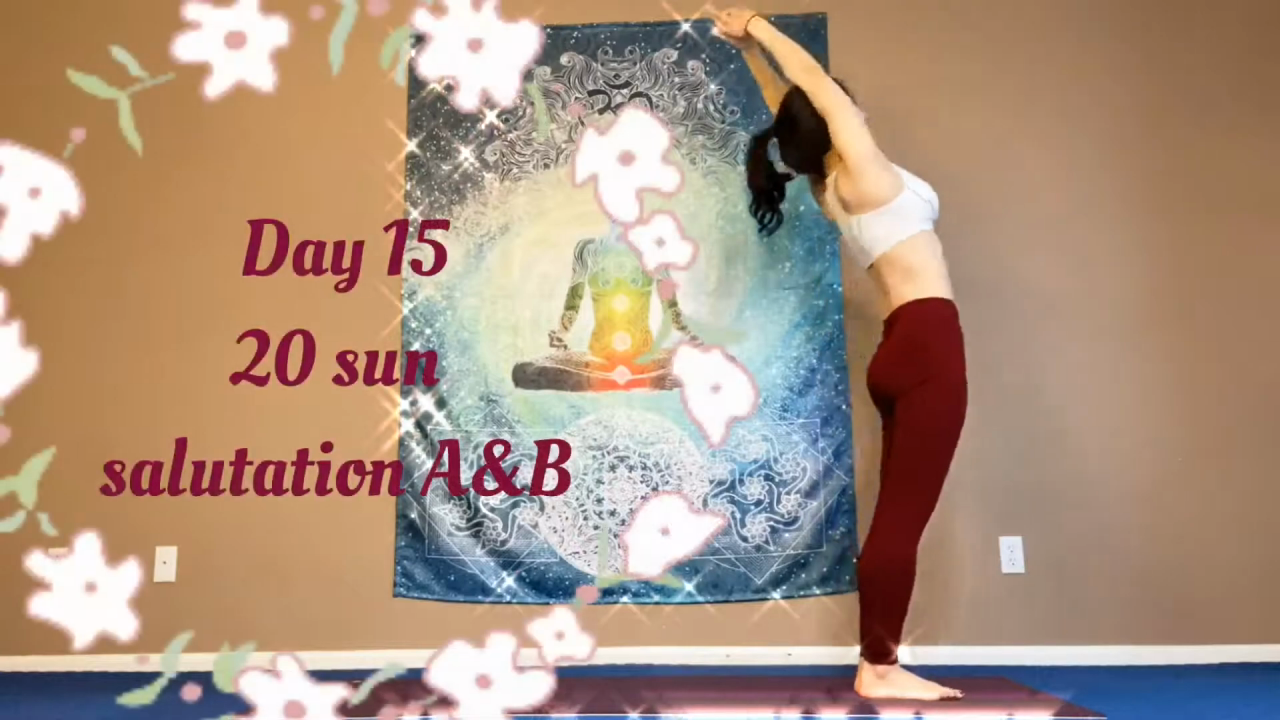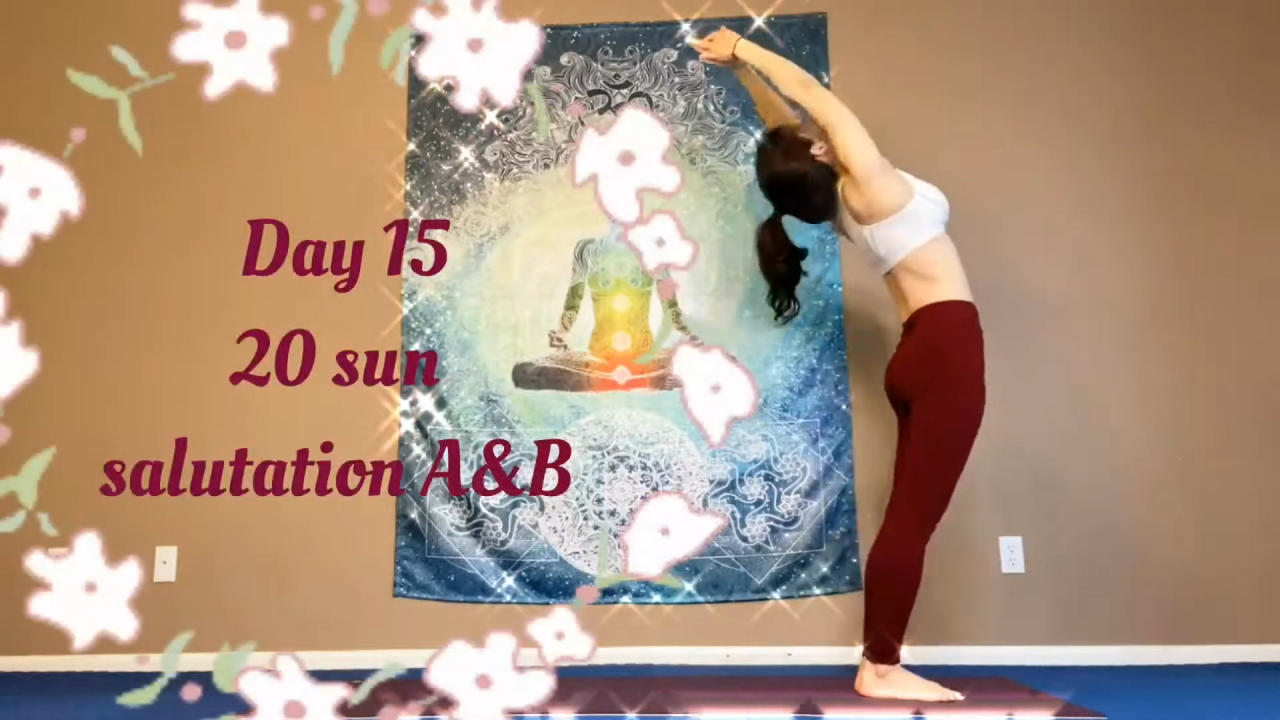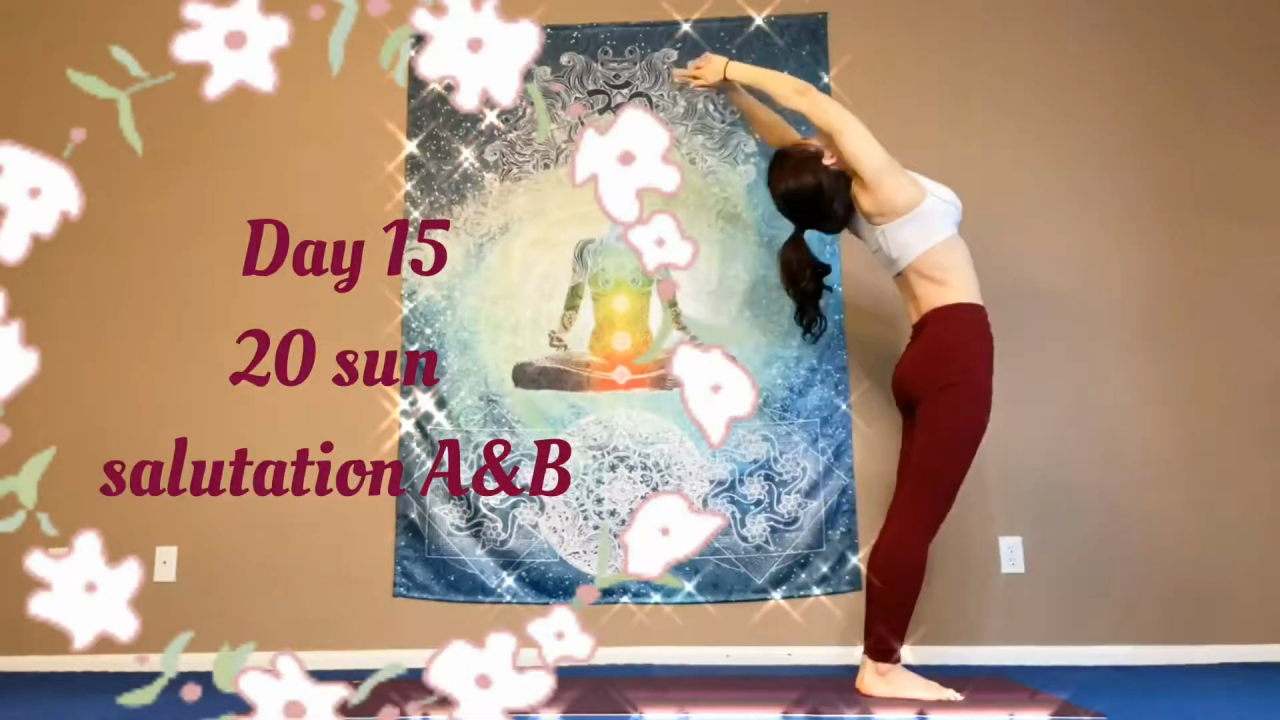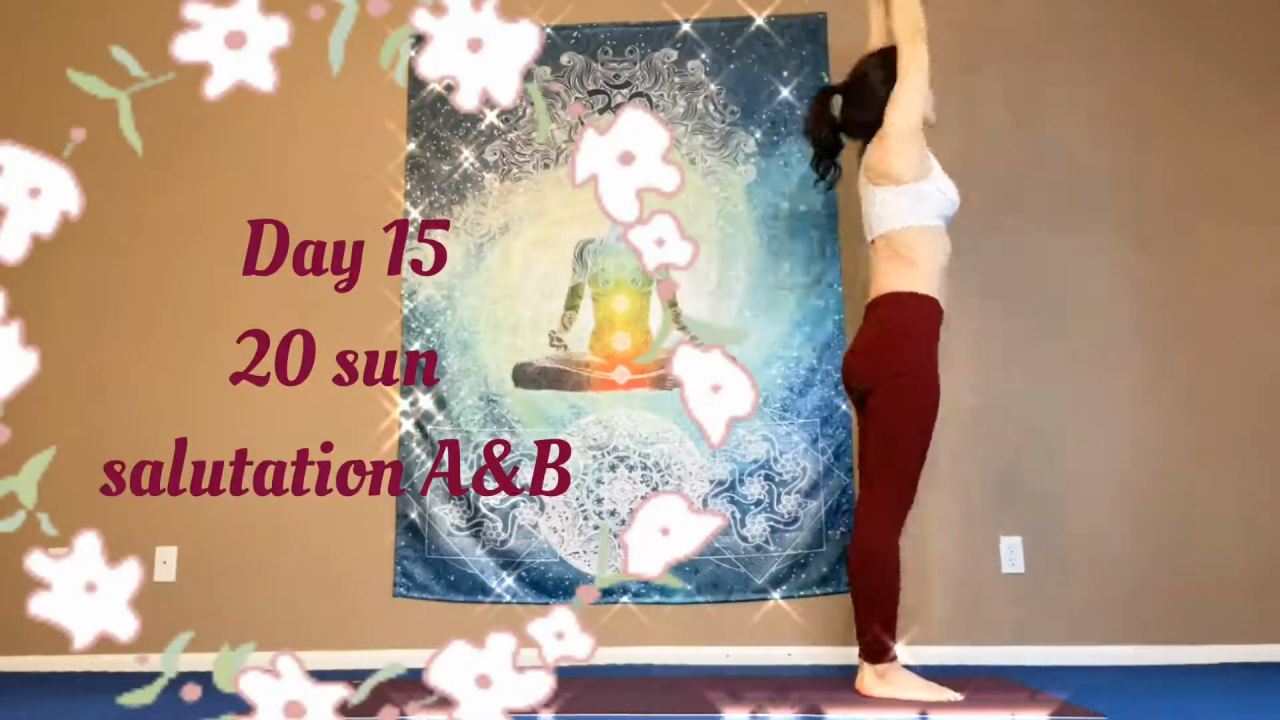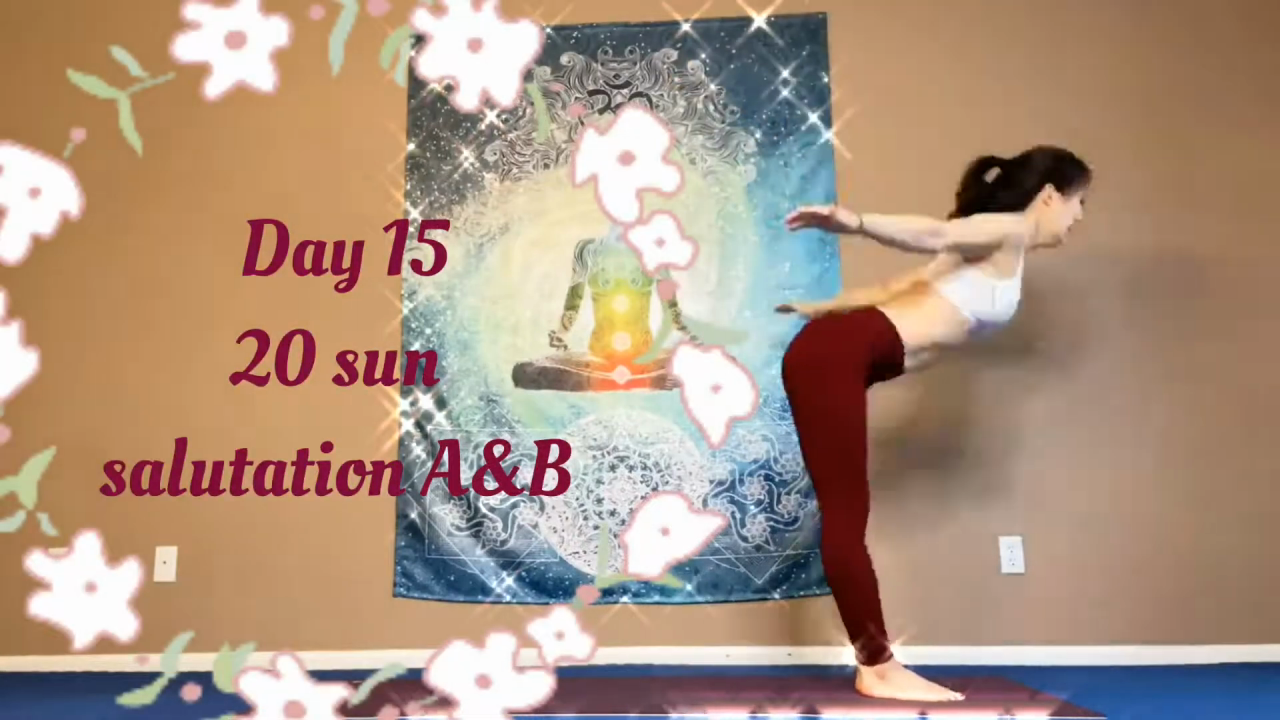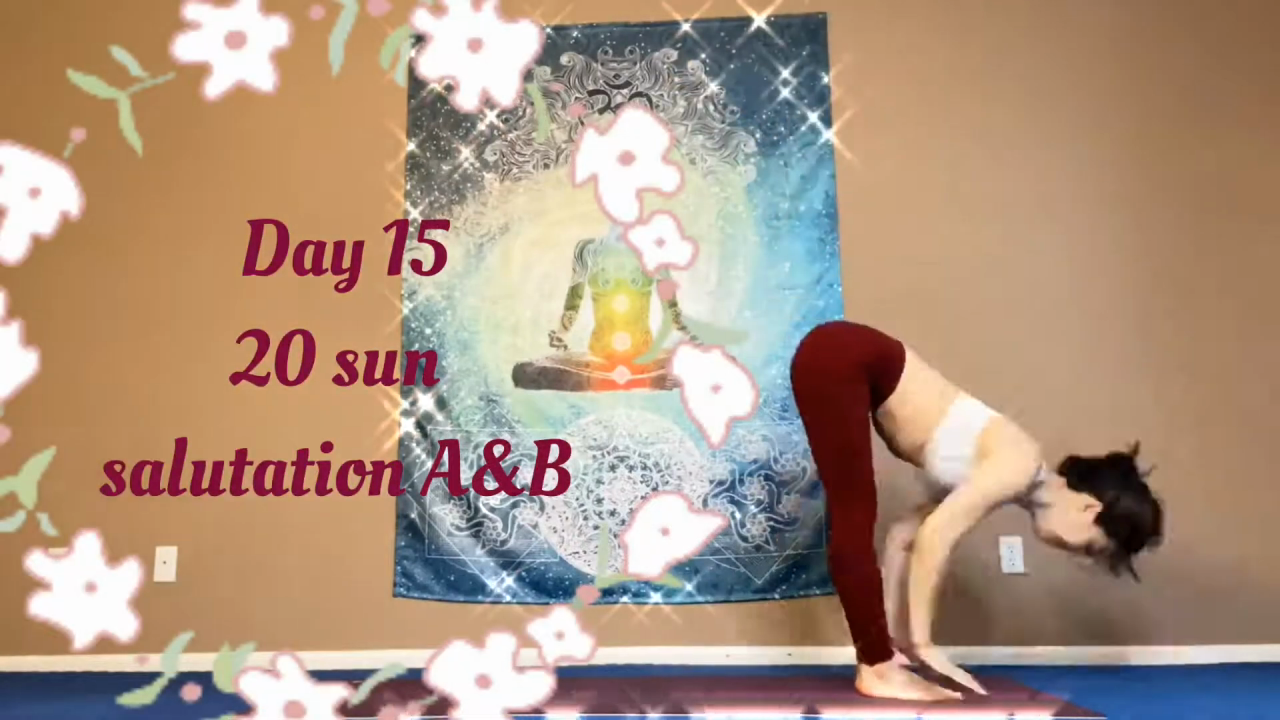
dt=0.1s
person 1, frame 1
left shoulder: (831, 185)
right shoulder: (861, 169)
left elbow: (791, 104)
right elbow: (820, 86)
left wrist: (750, 41)
right wrist: (755, 30)
left hip: (910, 352)
right hip: (929, 344)
left knee: (900, 514)
right knee: (907, 513)
left ankle: (878, 662)
right ankle: (879, 669)
person 1, frame 2
left shoulder: (840, 202)
right shoulder: (866, 184)
left elbow: (785, 126)
right elbow: (812, 96)
left wrist: (738, 61)
right wrist: (742, 51)
left hip: (927, 355)
right hip: (948, 351)
left knee: (908, 517)
right knee: (914, 518)
left ankle: (881, 662)
right ankle: (882, 668)
person 1, frame 3
left shoulder: (848, 197)
right shoulder: (882, 184)
left elbow: (789, 142)
right elbow: (821, 106)
left wrist: (733, 86)
right wrist: (735, 73)
left hip: (931, 360)
right hip: (956, 355)
left knee: (910, 518)
right knee: (918, 519)
left ankle: (881, 662)
right ankle: (881, 667)
person 1, frame 4
left shoulder: (883, 151)
right shoulder: (898, 142)
left elbow: (888, 58)
right elbow: (913, 65)
left hip: (887, 340)
right hip: (901, 340)
left knee: (880, 511)
right knee: (882, 510)
left ankle: (879, 660)
right ankle: (880, 666)
person 1, frame 5
left shoulder: (995, 246)
right shoulder: (1010, 230)
left elbow: (901, 286)
right elbow: (934, 235)
left wrist: (825, 308)
right wrist: (856, 220)
left hip: (833, 353)
right hip: (833, 356)
left knee: (846, 517)
right knee: (844, 516)
left ankle: (877, 664)
right ankle: (878, 668)
person 1, frame 6
left shoulder: (1003, 470)
right shoulder: (1019, 466)
left elbow: (911, 533)
right elbow: (935, 537)
right wrist: (917, 639)
left hip: (847, 359)
right hip: (840, 359)
left knee: (854, 516)
right knee: (852, 514)
left ankle: (877, 663)
right ankle: (875, 668)
person 2, frame 1
right shoulder: (587, 250)
left elbow: (669, 303)
right elbow: (572, 304)
left wrist: (688, 337)
right wrist: (559, 336)
left hip: (646, 358)
right hip: (599, 358)
right knee: (524, 373)
person 2, frame 2
right shoulder: (588, 250)
left elbow: (670, 303)
right elbow: (572, 304)
left wrist: (687, 337)
right wrist: (559, 337)
left hip: (645, 358)
right hip: (599, 357)
right knee: (523, 372)
person 2, frame 3
right shoulder: (588, 250)
left elbow: (670, 303)
right elbow: (572, 304)
left wrist: (687, 337)
right wrist: (559, 336)
left hip: (645, 358)
right hip: (599, 357)
right knee: (524, 373)
person 2, frame 4
right shoulder: (588, 250)
left elbow: (669, 303)
right elbow: (572, 304)
left wrist: (687, 336)
right wrist: (560, 336)
left hip: (645, 357)
right hip: (599, 357)
right knee: (524, 372)
person 2, frame 5
right shoulder: (588, 250)
left elbow: (669, 303)
right elbow: (572, 304)
left wrist: (686, 336)
right wrist: (560, 335)
left hip: (645, 358)
right hip: (599, 358)
right knee: (524, 373)
person 2, frame 6
right shoulder: (588, 250)
left elbow: (669, 302)
right elbow: (572, 303)
left wrist: (686, 336)
right wrist: (560, 335)
left hip: (645, 358)
right hip: (599, 357)
right knee: (524, 372)
